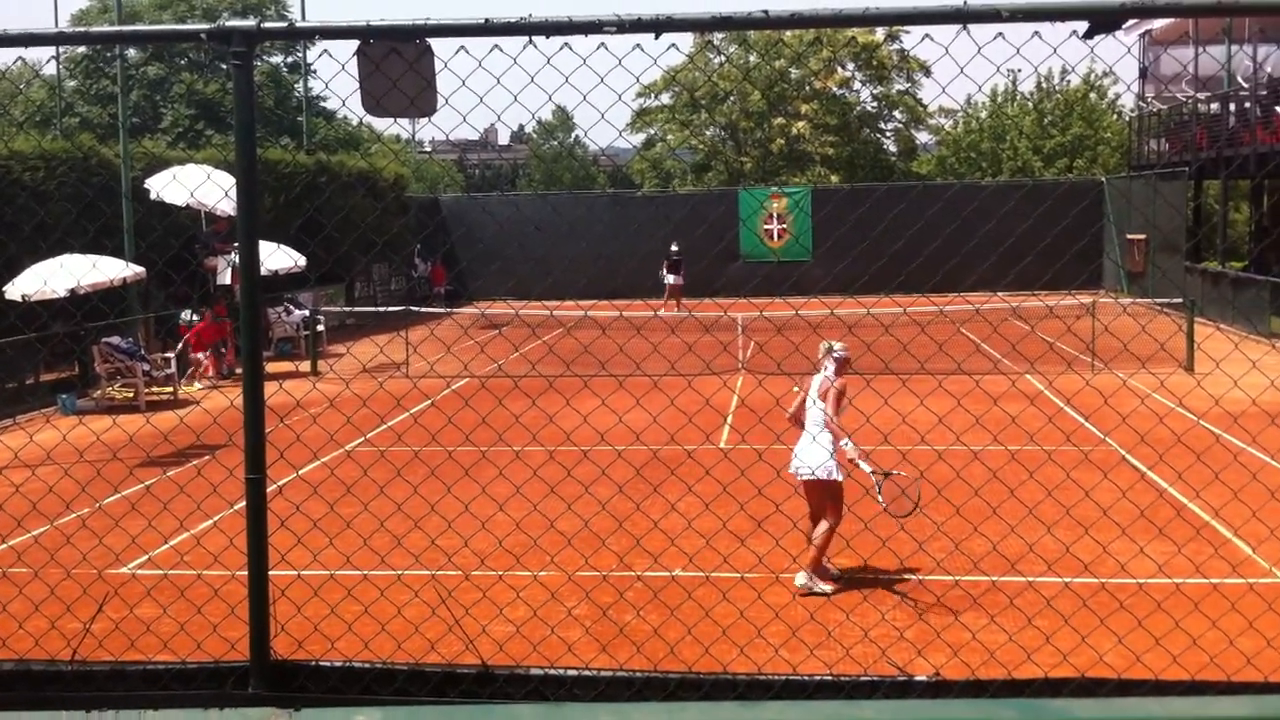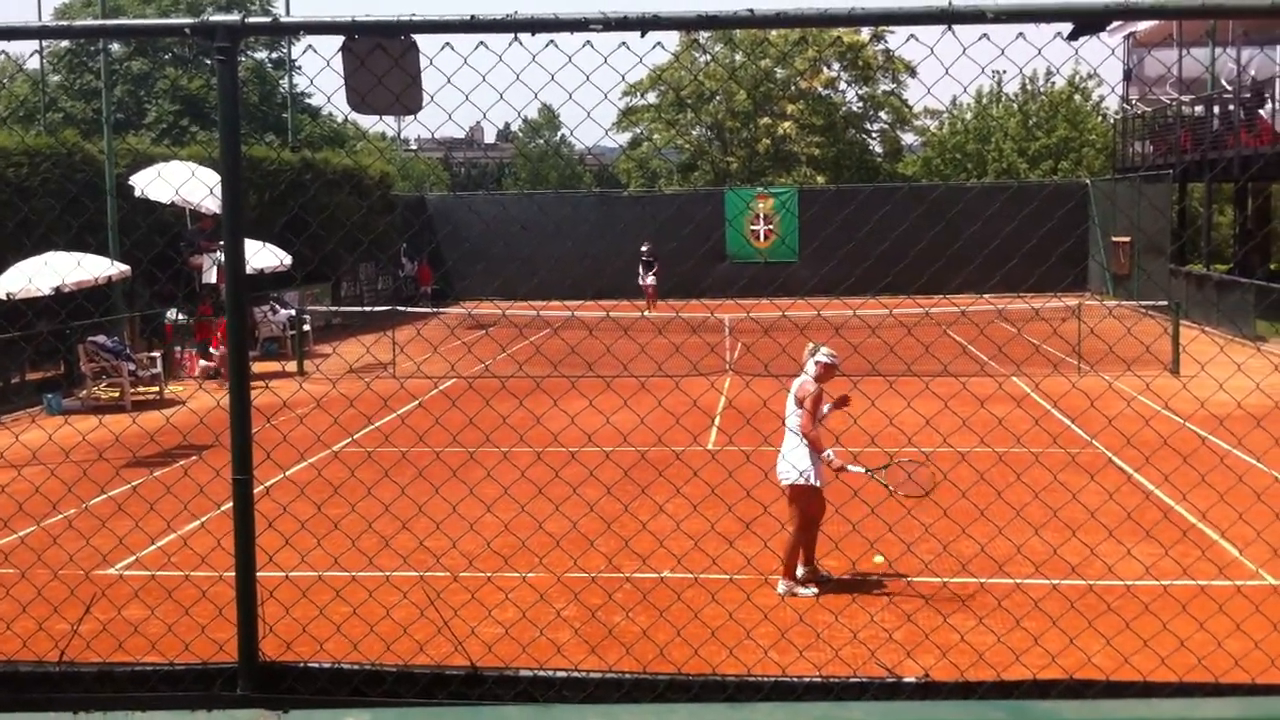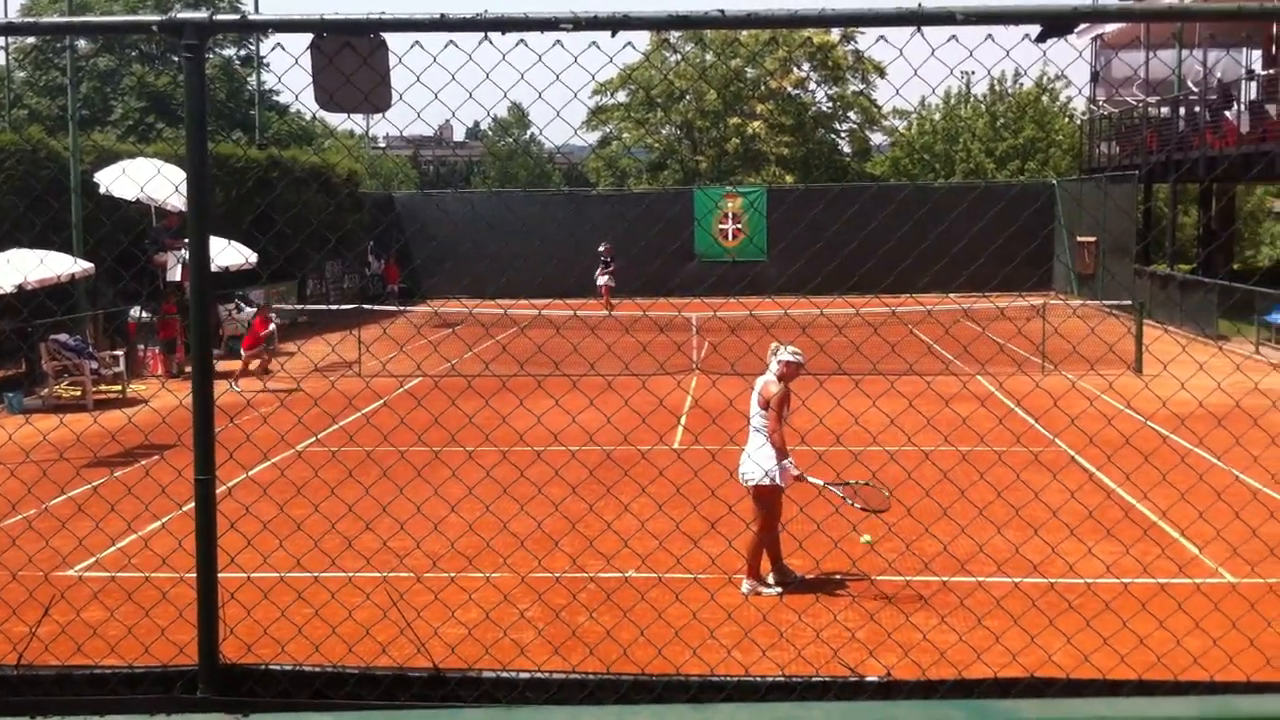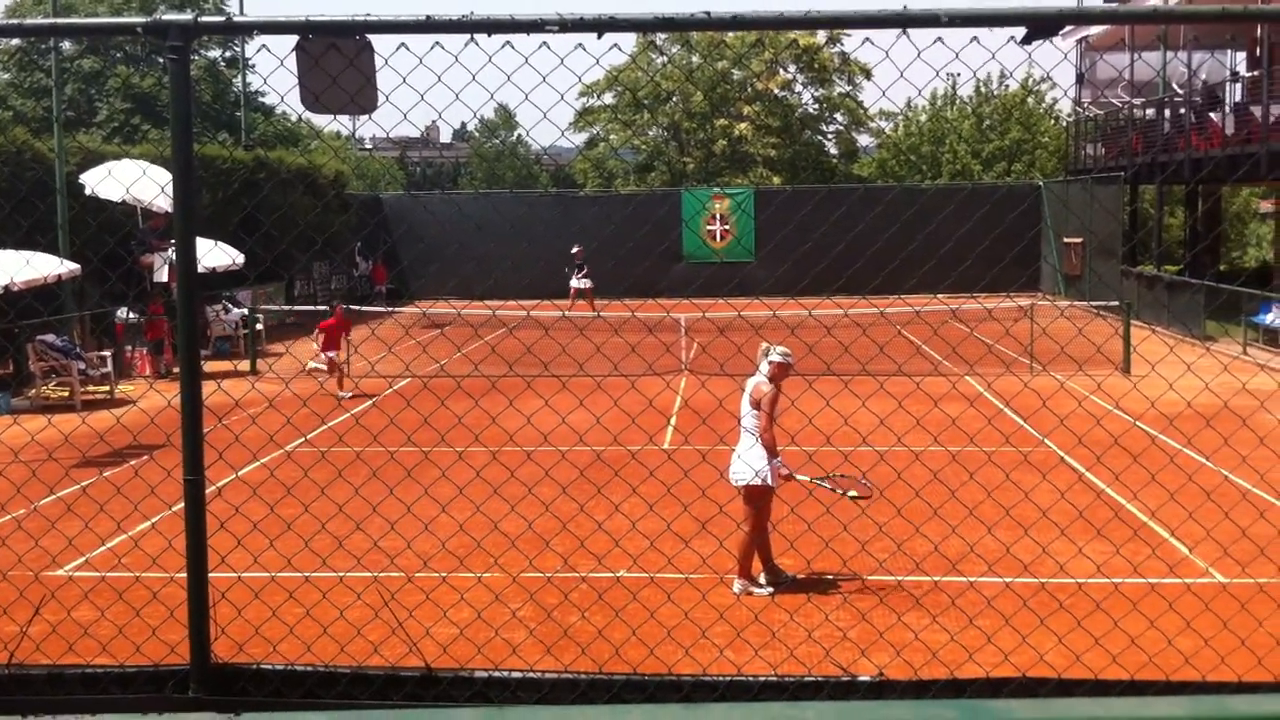
dt=0.4s
person 1, frame 1
left shoulder: (813, 382)
right shoulder: (836, 383)
left elbow: (793, 415)
right elbow: (830, 418)
right wrist: (848, 445)
left hip: (805, 453)
right hip: (822, 457)
left knee: (818, 515)
right knee: (831, 518)
left ankle: (817, 566)
right ankle: (807, 575)
person 1, frame 2
left shoulder: (801, 383)
right shoulder: (813, 388)
right elbow: (808, 429)
left wrist: (831, 407)
right wrist: (829, 457)
left hip: (796, 459)
right hip: (801, 462)
left knee: (815, 512)
right knee: (800, 523)
left ankle: (806, 567)
right ankle: (787, 581)
person 1, frame 3
left shoulder: (763, 381)
right shoulder: (776, 389)
right elbow: (775, 432)
right wrist: (789, 464)
left hip: (759, 459)
right hip: (764, 462)
left knee: (772, 520)
right knee: (762, 524)
left ankle: (778, 570)
right ankle: (751, 580)
person 1, frame 4
left shoulder: (753, 382)
right shoulder: (768, 389)
right elbow: (765, 432)
right wrist: (778, 464)
left hip: (751, 460)
right hip: (756, 463)
left knee: (761, 521)
right knee: (753, 524)
left ankle: (770, 571)
right ankle: (743, 580)
